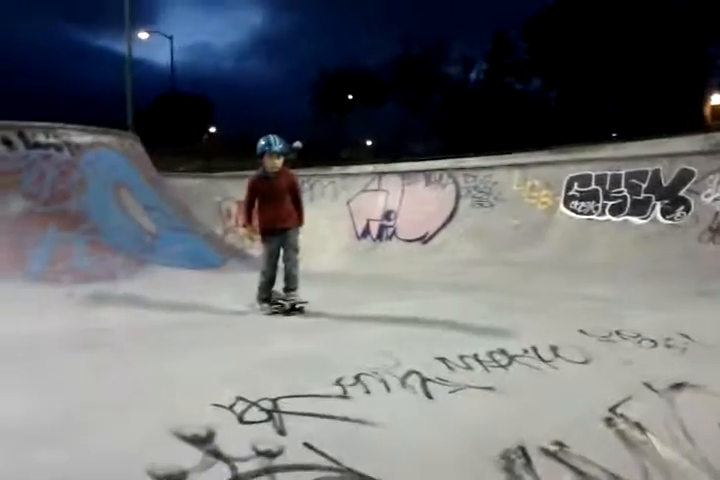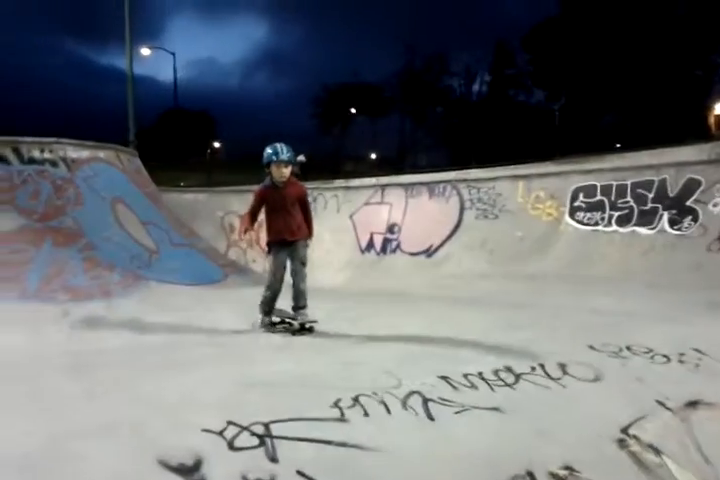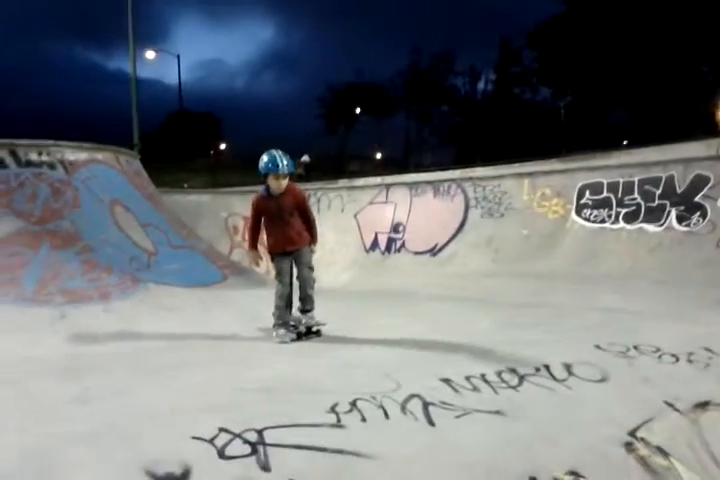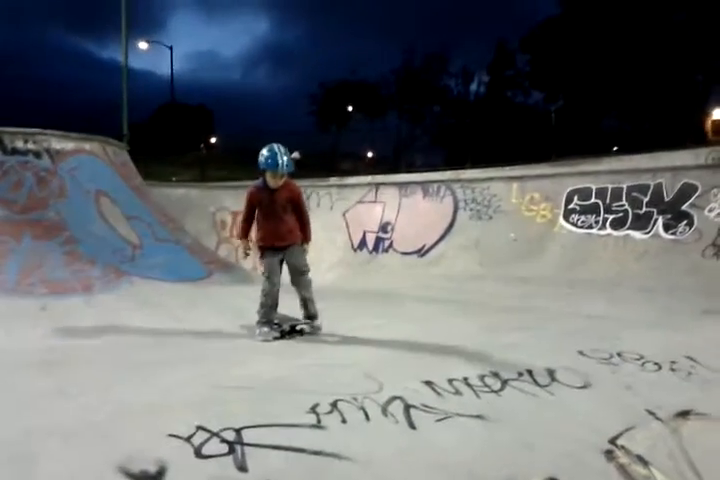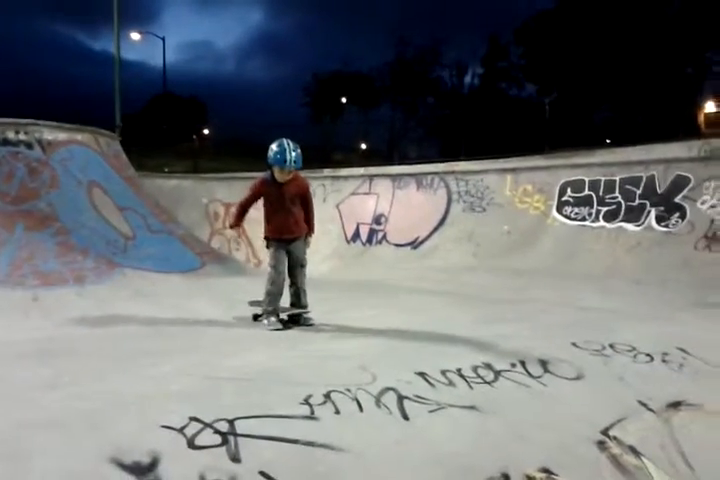
dt=0.4s
person 1, frame 1
left shoulder: (289, 178)
right shoulder: (256, 181)
left elbow: (297, 200)
right elbow: (249, 203)
left wrist: (299, 222)
right wrist: (248, 225)
left hip: (289, 226)
right hip: (268, 229)
left knee: (291, 260)
right knee: (269, 265)
left ankle: (291, 292)
right ankle: (264, 298)
person 1, frame 2
left shoulder: (298, 188)
right shoulder: (264, 191)
left elbow: (307, 212)
right elbow: (253, 212)
left wrist: (309, 235)
right wrist: (248, 228)
left hip: (298, 239)
right hip: (277, 241)
left knee: (299, 275)
right knee: (275, 279)
left ankle: (301, 310)
right ankle: (265, 312)
person 1, frame 3
left shoulder: (296, 194)
right shoulder: (260, 201)
left elbow: (308, 217)
right elbow: (254, 225)
left wrist: (313, 240)
right wrist: (253, 249)
left hip: (301, 244)
right hip: (278, 250)
left knee: (306, 279)
right knee: (283, 286)
left ankle: (307, 311)
right ankle: (281, 325)
person 1, frame 4
left shoulder: (293, 190)
right shoulder: (255, 192)
left elbow: (302, 215)
right elbow: (247, 216)
left wrist: (306, 240)
right wrist: (244, 239)
left hip: (293, 242)
right hip: (268, 245)
left knee: (301, 279)
right knee: (270, 284)
left ankle: (311, 316)
right ankle: (265, 323)
person 1, frame 5
left shoulder: (301, 184)
right shoulder: (263, 184)
left elbow: (308, 208)
right elbow: (245, 204)
left wrist: (309, 232)
right wrist: (236, 225)
left hip: (298, 236)
right hip: (275, 237)
left knee: (298, 274)
right knee: (276, 274)
left ankle: (299, 311)
right ankle: (270, 314)
